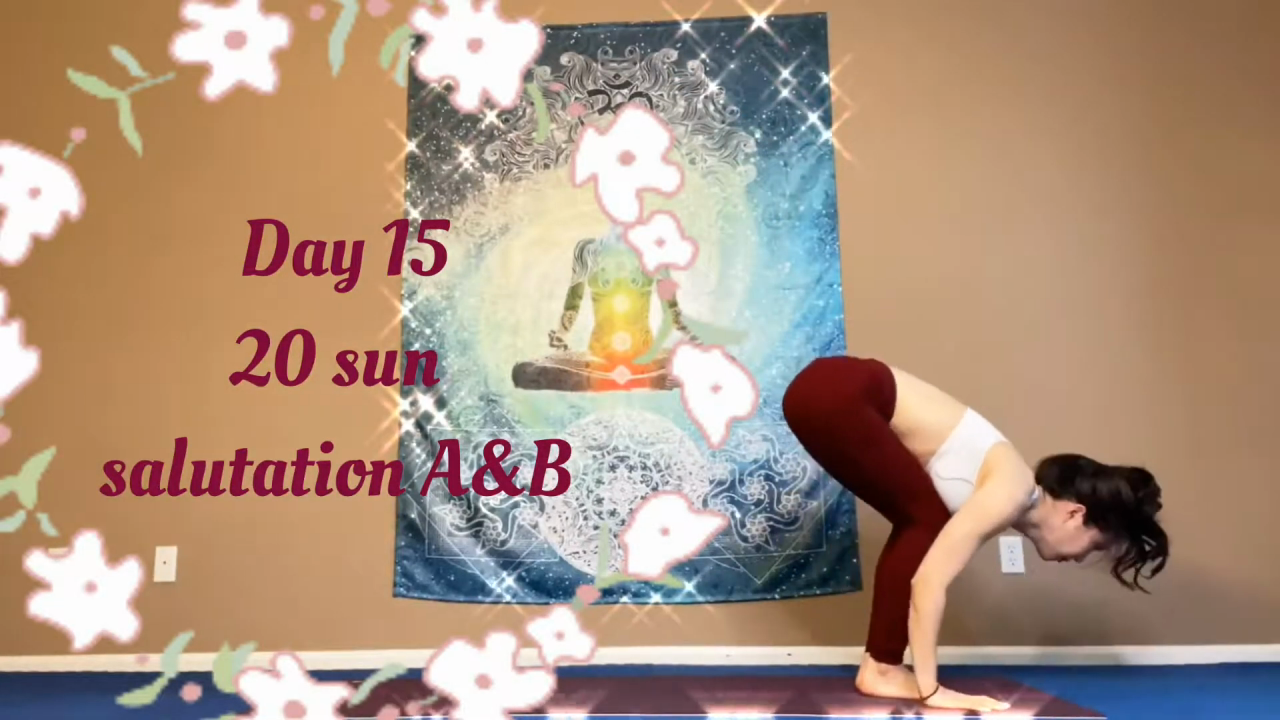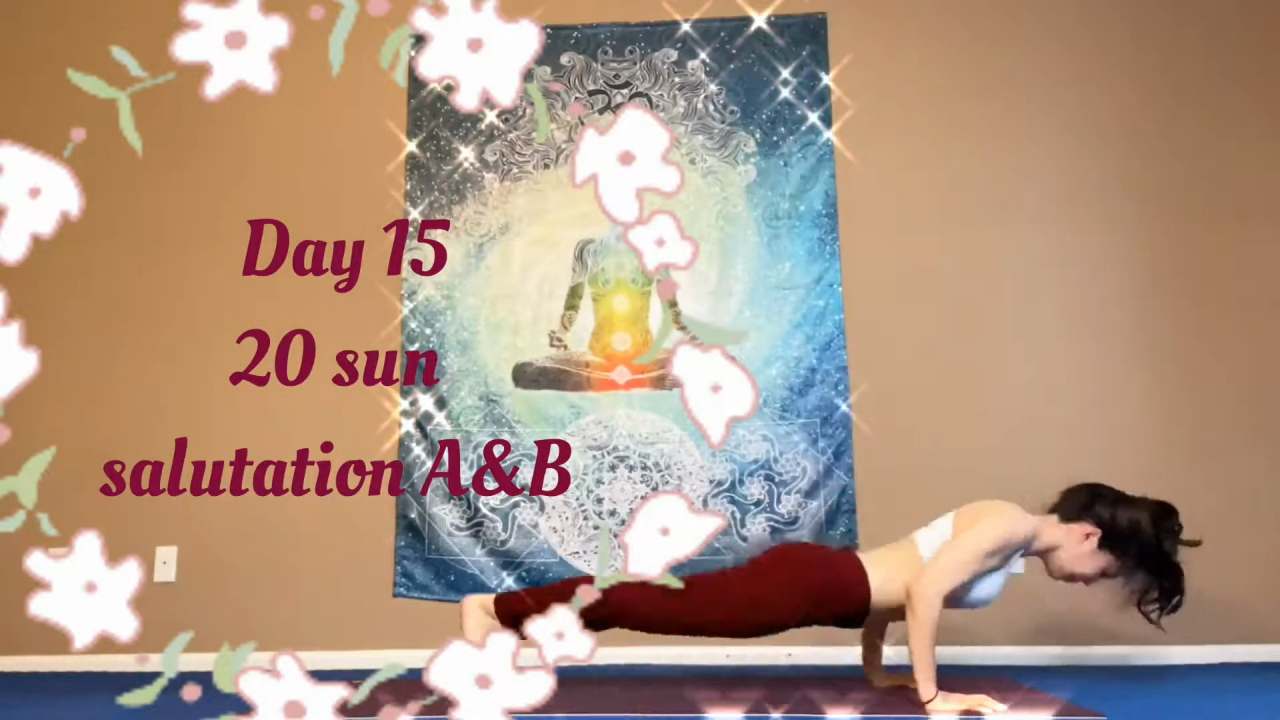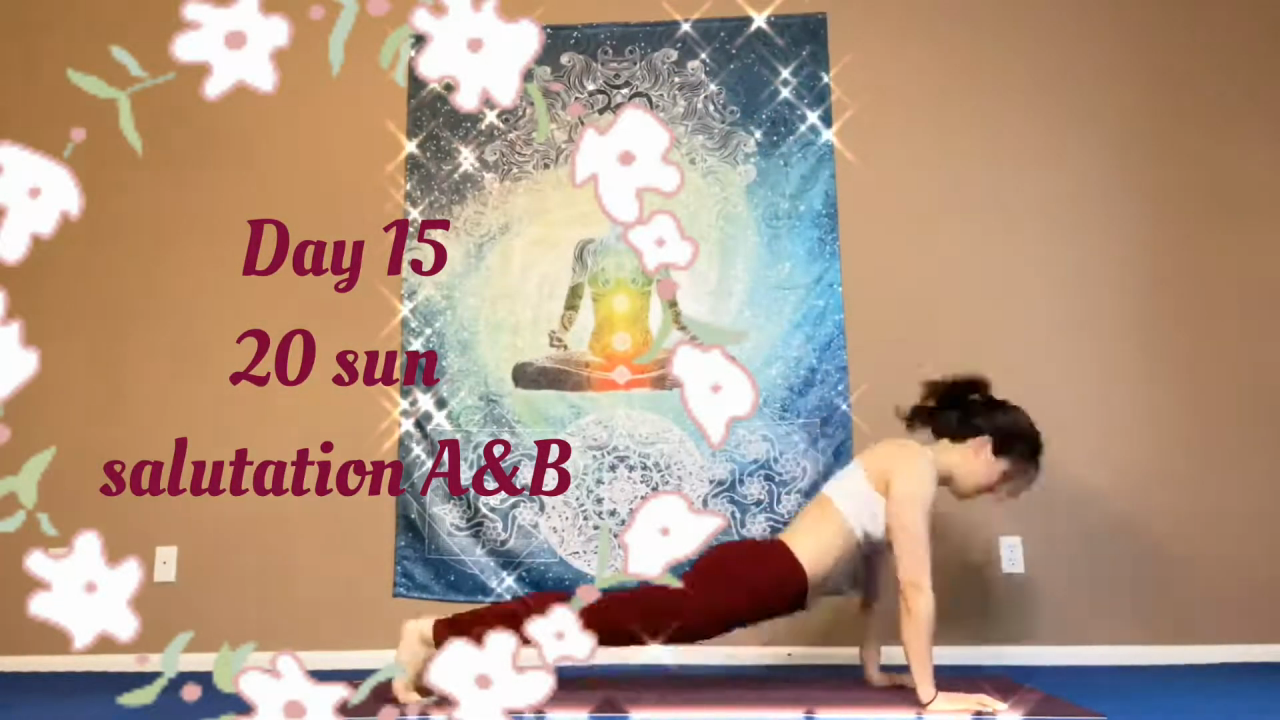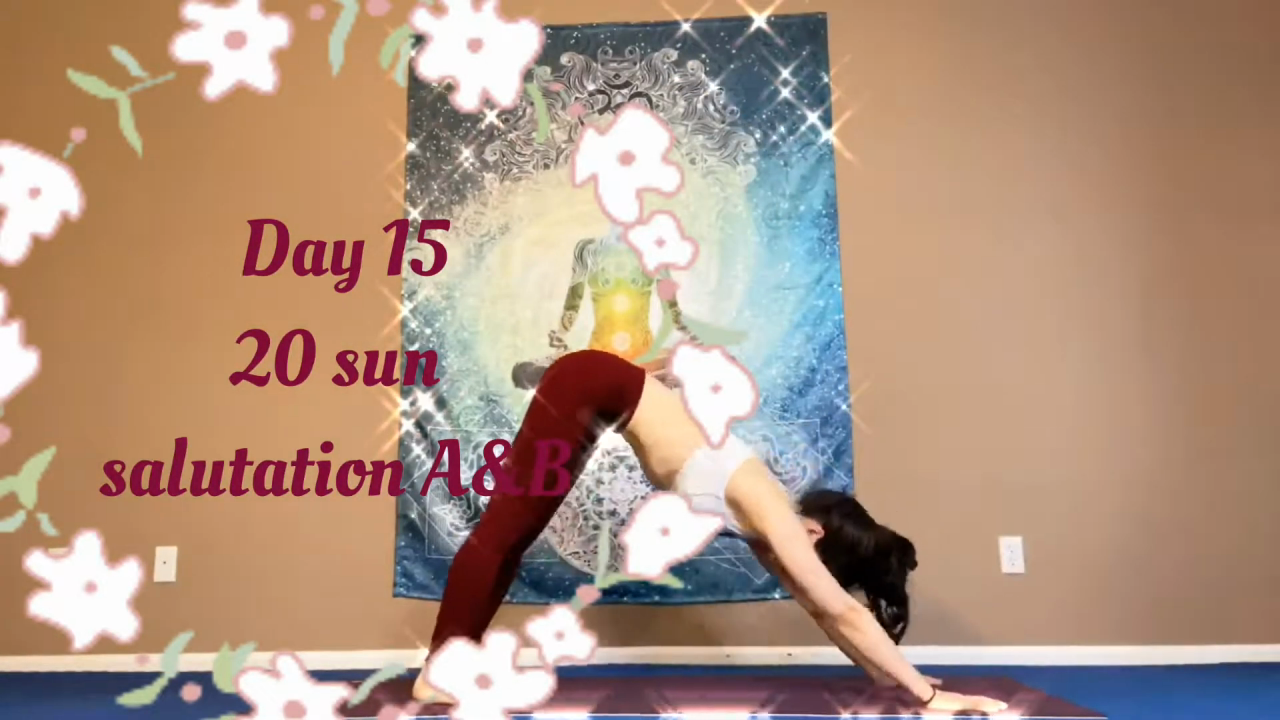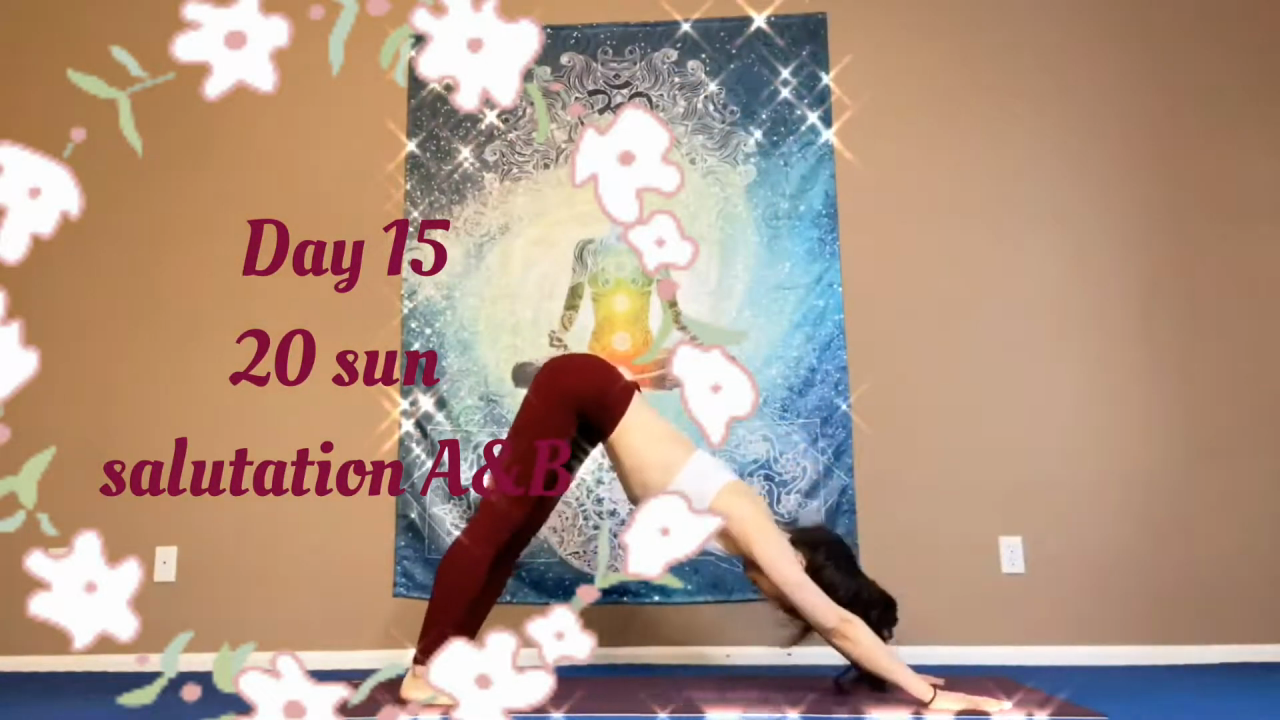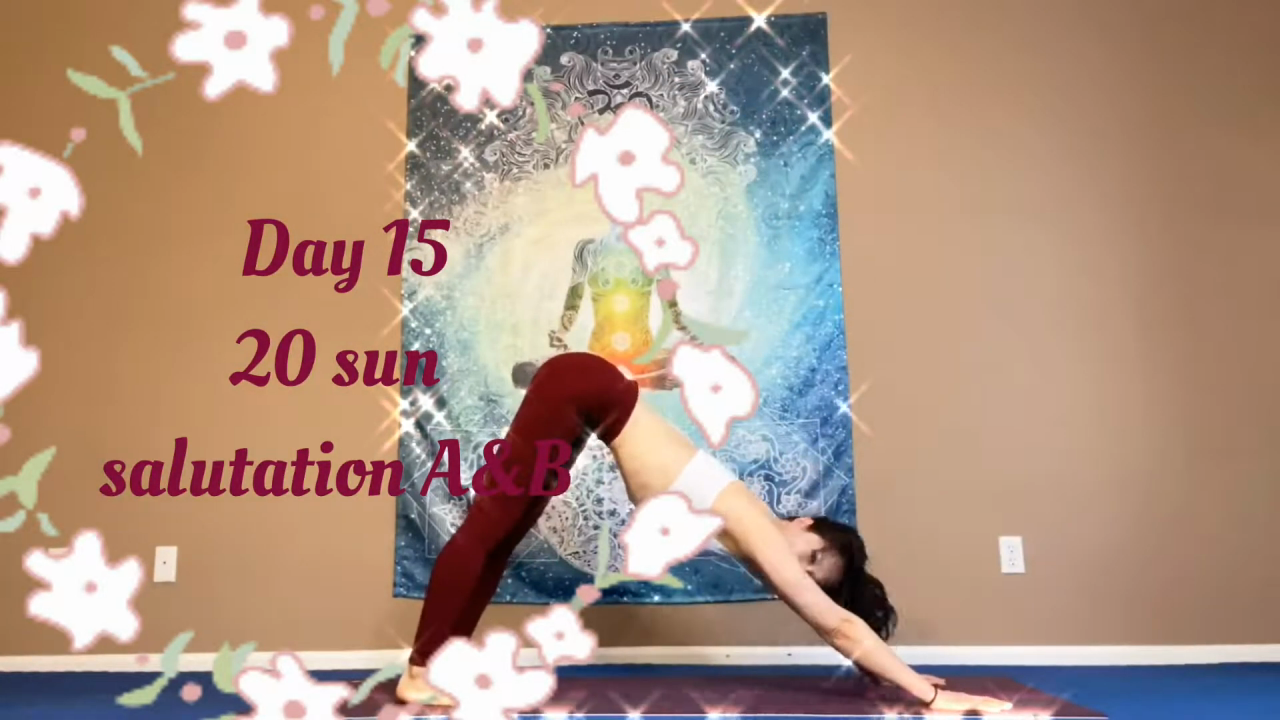
dt=0.3s
person 1, frame 1
right shoulder: (1008, 492)
left elbow: (926, 570)
right elbow: (928, 580)
left wrist: (917, 673)
right wrist: (930, 687)
left hip: (842, 390)
right hip: (831, 394)
left knee: (920, 521)
right knee: (926, 518)
left ankle: (883, 662)
right ankle: (881, 665)
person 1, frame 2
left shoulder: (995, 522)
right shoulder: (1010, 523)
right elbow: (925, 591)
left hip: (818, 578)
right hip: (810, 583)
left knee: (661, 599)
right knee: (656, 602)
left ankle: (498, 610)
right ankle: (499, 610)
person 1, frame 3
left shoulder: (899, 459)
right shoulder: (915, 469)
right elbow: (917, 590)
left wrist: (874, 660)
left hip: (760, 574)
left knee: (611, 619)
right knee: (604, 621)
right ankle: (436, 635)
person 1, frame 4
left shoulder: (769, 526)
right shoulder: (770, 515)
left elbow: (826, 613)
right elbow: (844, 613)
left hip: (607, 394)
right hip: (590, 385)
left knee: (515, 530)
right knee: (506, 526)
person 1, frame 5
left shoulder: (759, 533)
right shoulder: (756, 534)
left elbow: (834, 623)
right elbow: (837, 625)
left hip: (591, 401)
right hip: (576, 392)
left knee: (508, 535)
right knee: (493, 531)
right ankle: (423, 671)
person 1, frame 6
left shoulder: (760, 533)
right shoulder: (757, 531)
left elbow: (835, 622)
right elbow: (840, 626)
left hip: (589, 395)
right hip: (577, 391)
left knee: (501, 533)
right knee: (487, 529)
left ankle: (438, 663)
right ankle: (421, 670)
person 2, frame 1
right shoulder: (588, 250)
left elbow: (670, 303)
right elbow: (572, 303)
right wrist: (559, 337)
left hip: (645, 358)
right hip: (598, 359)
right knee: (523, 372)
person 2, frame 2
right shoulder: (588, 250)
left elbow: (670, 303)
right elbow: (572, 303)
right wrist: (560, 336)
left hip: (645, 358)
right hip: (598, 357)
right knee: (524, 372)
person 2, frame 3
right shoulder: (588, 250)
left elbow: (669, 302)
right elbow: (572, 303)
right wrist: (560, 337)
left hip: (645, 357)
right hip: (598, 357)
right knee: (524, 372)
person 2, frame 4
right shoulder: (587, 250)
left elbow: (669, 302)
right elbow: (572, 304)
left wrist: (685, 336)
right wrist: (560, 335)
left hip: (645, 355)
right knee: (524, 372)
person 2, frame 5
right shoulder: (588, 250)
left elbow: (669, 301)
right elbow: (572, 303)
left wrist: (686, 335)
right wrist: (561, 335)
left hip: (645, 358)
right hip: (599, 355)
person 2, frame 6
right shoulder: (588, 250)
left elbow: (669, 301)
right elbow: (572, 302)
left wrist: (686, 335)
right wrist: (560, 336)
left hip: (645, 357)
right hip: (599, 355)
